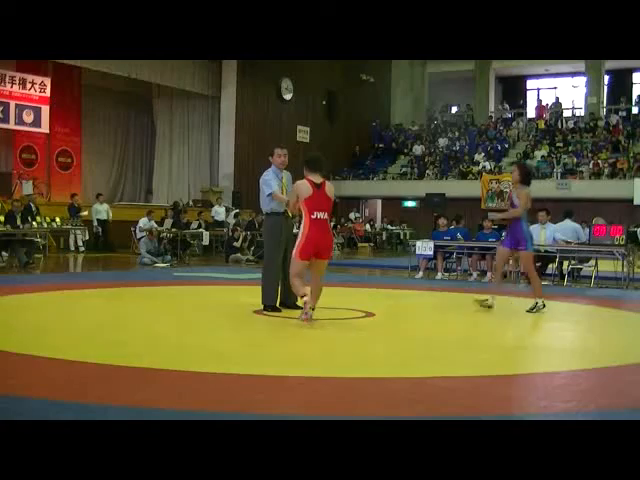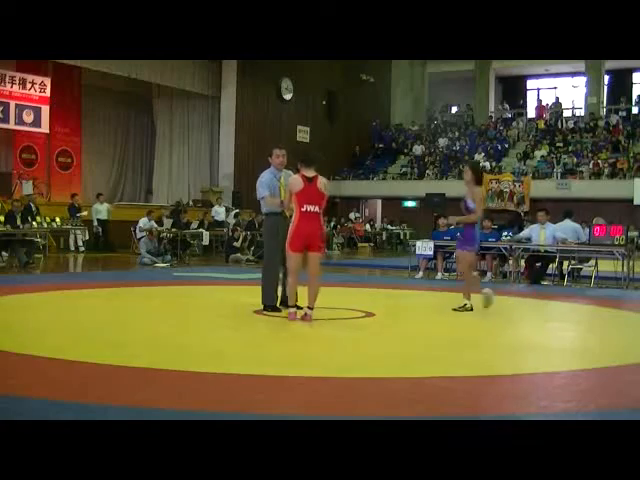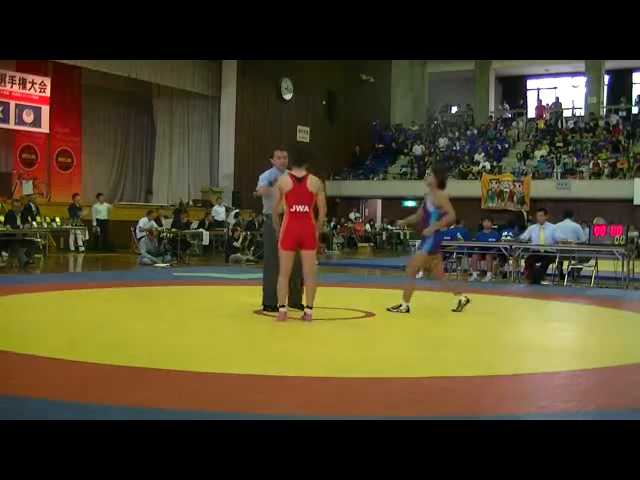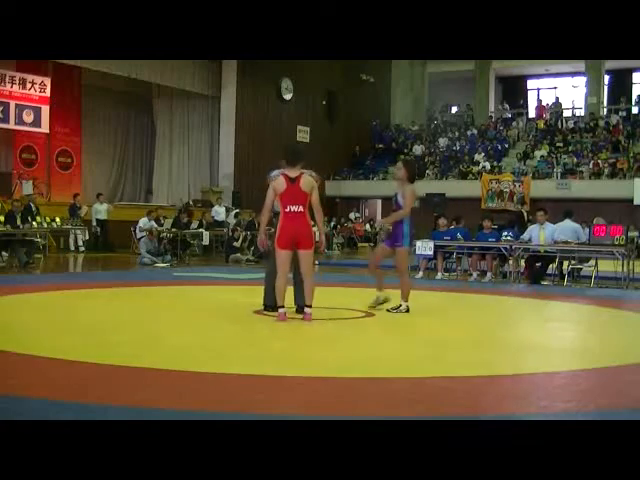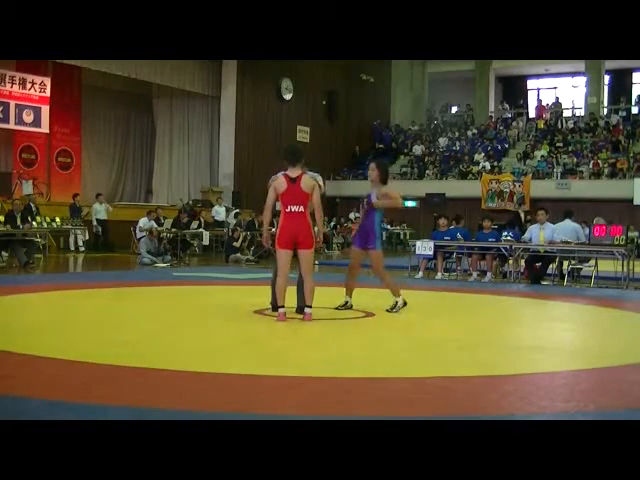
dt=0.3s
person 1, frame 1
left shoulder: (299, 185)
right shoulder: (330, 187)
left elbow: (292, 208)
left hip: (308, 237)
right hip: (325, 237)
left knee: (295, 276)
right knee: (317, 277)
left ankle: (306, 299)
right ankle: (310, 311)
person 1, frame 2
left shoulder: (293, 180)
right shoulder: (324, 182)
left elbow: (287, 206)
left hip: (298, 230)
right hip: (317, 231)
left knee: (292, 273)
right knee: (314, 275)
left ankle: (291, 310)
right ankle: (309, 311)
person 1, frame 3
left shoulder: (282, 181)
right shoulder: (316, 182)
left elbow: (274, 209)
right elbow: (322, 210)
left wrist: (278, 229)
right wrist: (318, 228)
left hip: (289, 229)
right hip: (308, 229)
left knee: (284, 273)
right knee: (309, 274)
left ankle: (282, 311)
right ankle: (308, 311)
person 1, frame 4
left shoulder: (276, 182)
right shoulder: (310, 181)
left elbow: (266, 209)
right elbow: (317, 209)
left wrist: (262, 233)
right wrist: (322, 233)
left hip: (285, 229)
right hip: (304, 229)
left knee: (282, 273)
right knee: (307, 274)
left ankle: (281, 311)
right ankle: (308, 311)
person 1, frame 5
left shoulder: (277, 181)
right shoulder: (311, 181)
left elbow: (268, 208)
right elbow: (318, 209)
left wrist: (266, 232)
right wrist: (320, 231)
left hip: (285, 229)
right hip: (304, 229)
left knee: (282, 273)
right knee: (307, 274)
left ankle: (281, 311)
right ankle: (308, 311)
person 2, frame 1
left shoulder: (288, 176)
right shoulder: (268, 177)
right elbow: (277, 195)
left hip: (287, 219)
right hip: (274, 220)
left knee: (289, 261)
right knee: (273, 262)
left ankle: (288, 299)
right ankle: (269, 303)
person 2, frame 2
left shoulder: (289, 175)
right shoulder: (265, 177)
right elbow: (266, 200)
right wrist: (282, 203)
left hip: (287, 219)
right hip: (273, 220)
right knee: (272, 262)
left ankle: (287, 299)
right ankle: (269, 302)
person 2, frame 3
right shoulder: (267, 176)
right elbow: (260, 191)
right wrist: (272, 182)
right hip: (273, 221)
left knee: (296, 261)
right knee: (272, 263)
left ankle: (295, 300)
right ankle: (269, 303)
person 2, frame 4
left shoulder: (306, 175)
right shoulder: (278, 174)
left elbow: (314, 179)
right elbow: (271, 179)
left wrist: (314, 178)
right wrist: (276, 176)
right hip: (280, 219)
left knee: (299, 263)
right knee: (274, 262)
left ankle: (301, 304)
right ankle: (270, 302)
person 2, frame 5
left shoulder: (314, 177)
right shoulder: (283, 176)
left elbow: (319, 189)
right elbow: (271, 185)
left wrist: (316, 185)
right wrist: (273, 181)
left ankle: (302, 304)
right ankle: (276, 301)
person 3, frame 1
left shoulder: (524, 191)
right shoulder: (513, 190)
left elbow: (519, 211)
left wrist: (499, 215)
left hip: (522, 234)
right hip: (510, 234)
left knee: (529, 270)
right knee: (497, 267)
left ankle: (540, 301)
right ankle: (489, 300)
person 3, frame 2
left shoulder: (477, 192)
right shoulder: (468, 191)
left elbow: (478, 216)
left wrist: (457, 219)
left hip: (472, 235)
right hip: (464, 234)
left knee: (464, 271)
right knee: (461, 270)
left ankle: (485, 291)
right ankle: (467, 302)
person 3, frame 3
left shoulder: (440, 196)
right shoulder: (428, 195)
left elbow: (451, 215)
right elbow: (419, 214)
left wrist: (433, 228)
right wrist: (404, 221)
left hip: (431, 238)
right hip: (428, 238)
left knee: (411, 271)
right knee: (438, 274)
left ankle: (404, 304)
right ankle: (461, 298)
person 3, frame 4
left shoulder: (409, 189)
right shoulder: (400, 189)
left elbow: (405, 211)
left wrist: (386, 220)
right wrist: (387, 221)
left hip: (403, 232)
right hip: (394, 232)
left knee: (402, 270)
right knee: (373, 263)
left ankle: (404, 304)
right ankle: (381, 295)
person 3, frame 5
left shoulder: (383, 191)
right shoulder: (369, 191)
left elbow: (399, 202)
left wrist: (381, 203)
right wrist: (355, 230)
left hip: (373, 234)
right hip: (361, 233)
left knee: (379, 271)
right knee: (352, 268)
left ankle: (399, 300)
right ankle: (348, 300)
